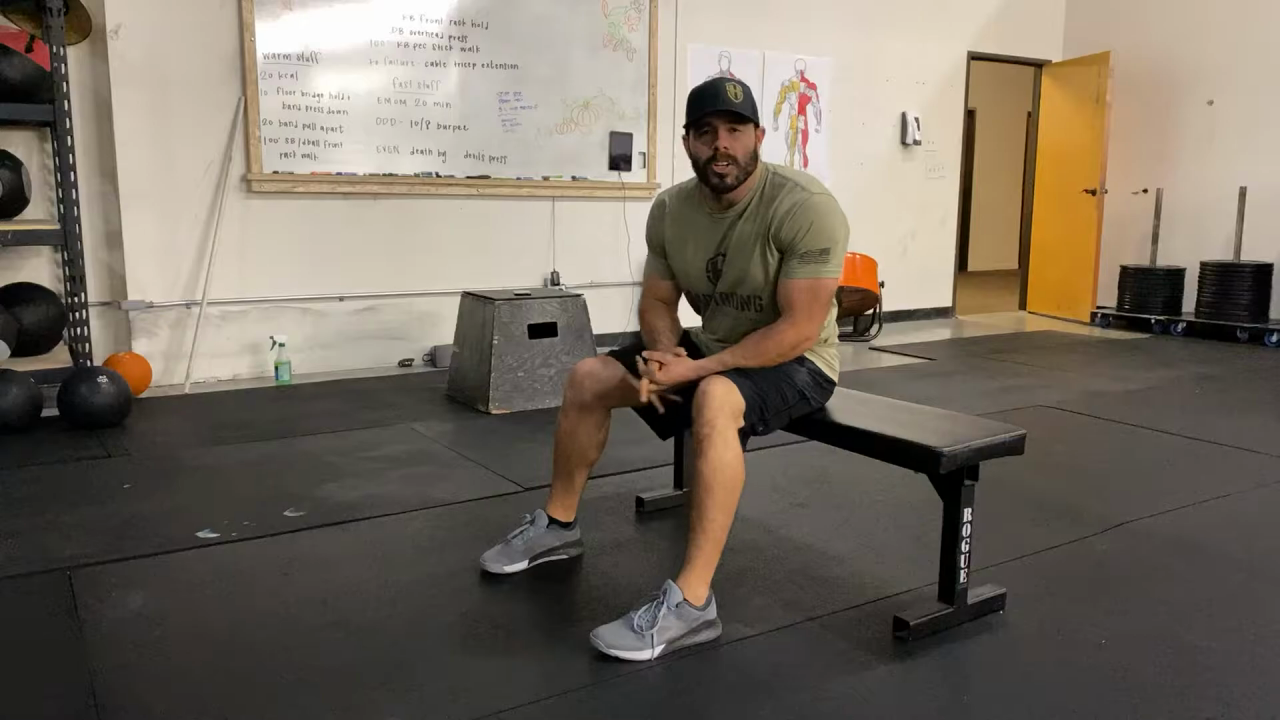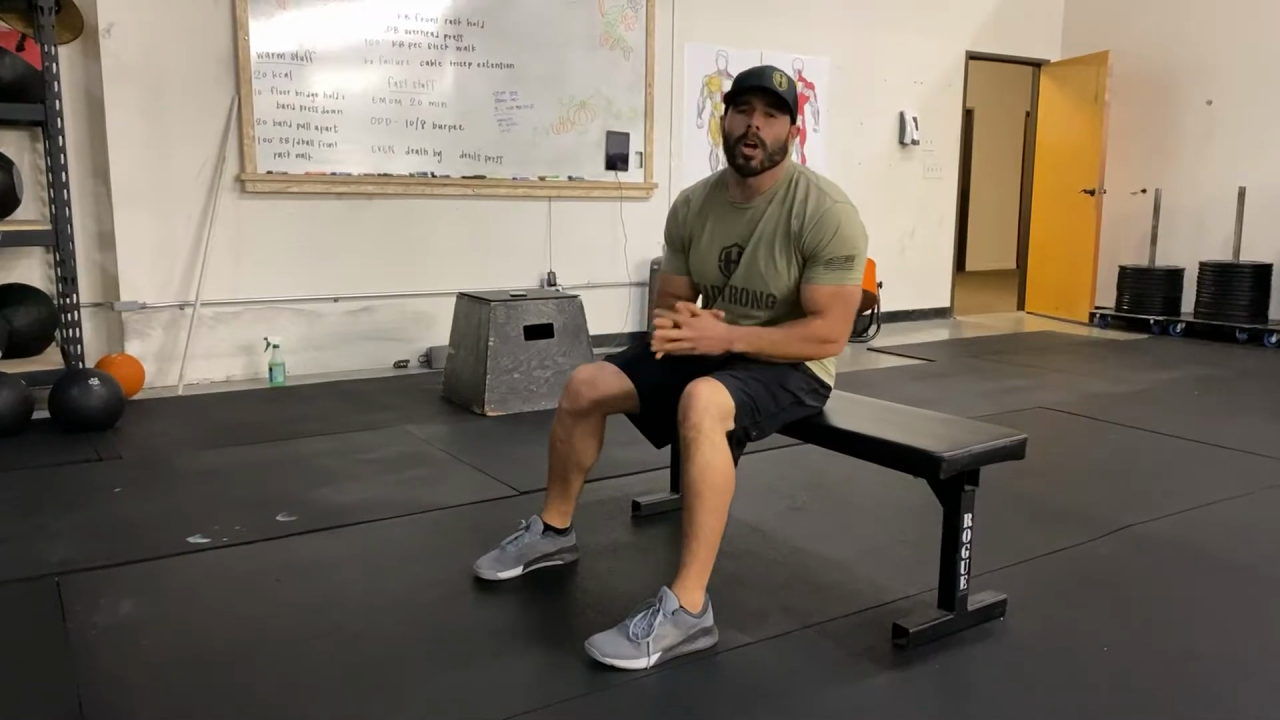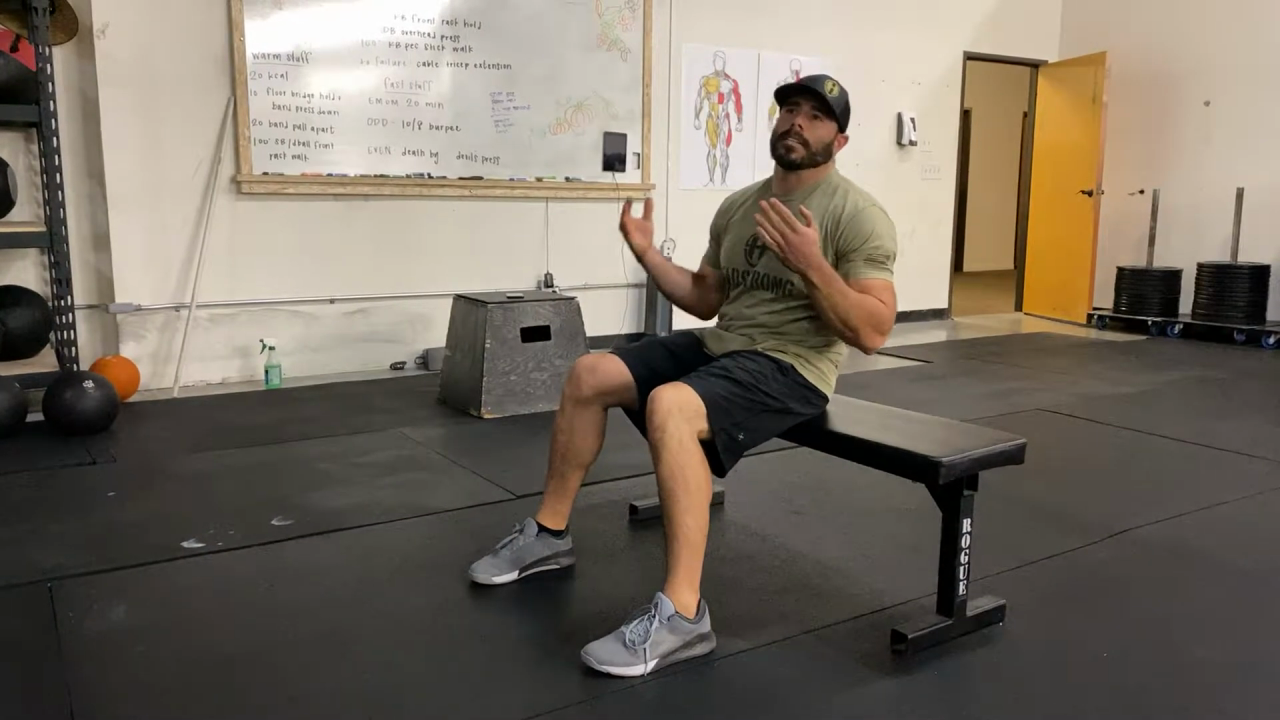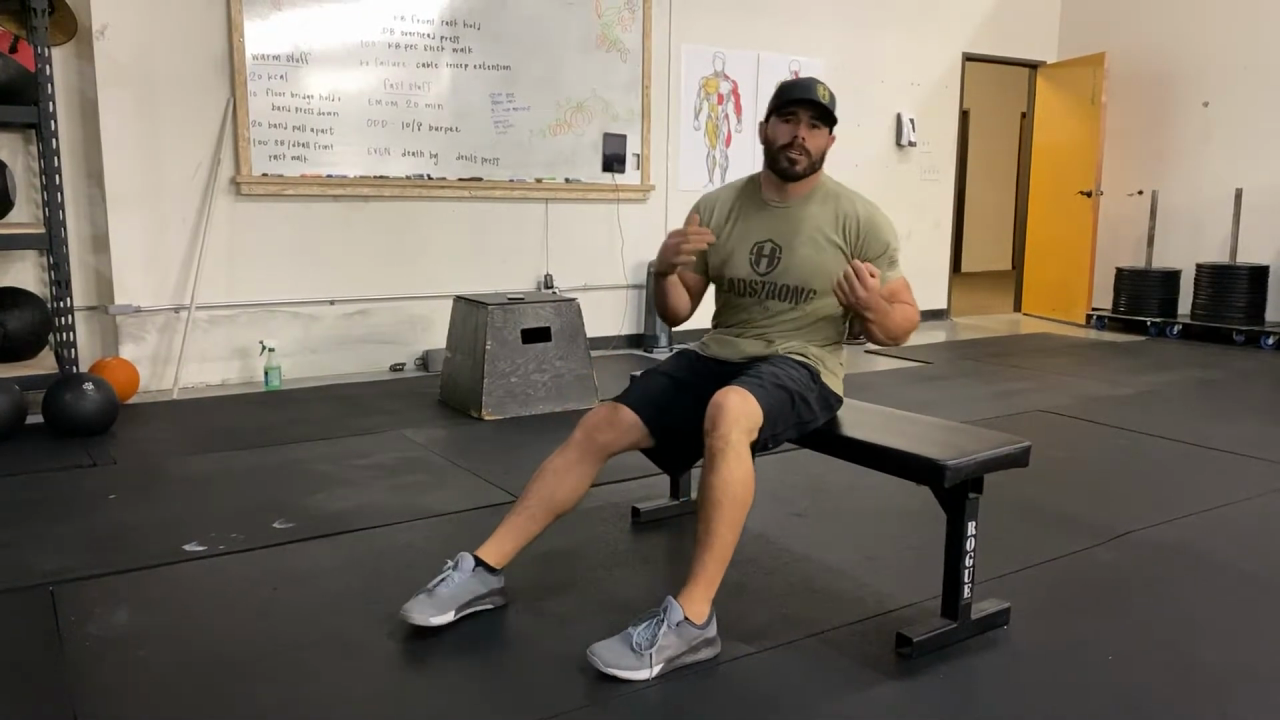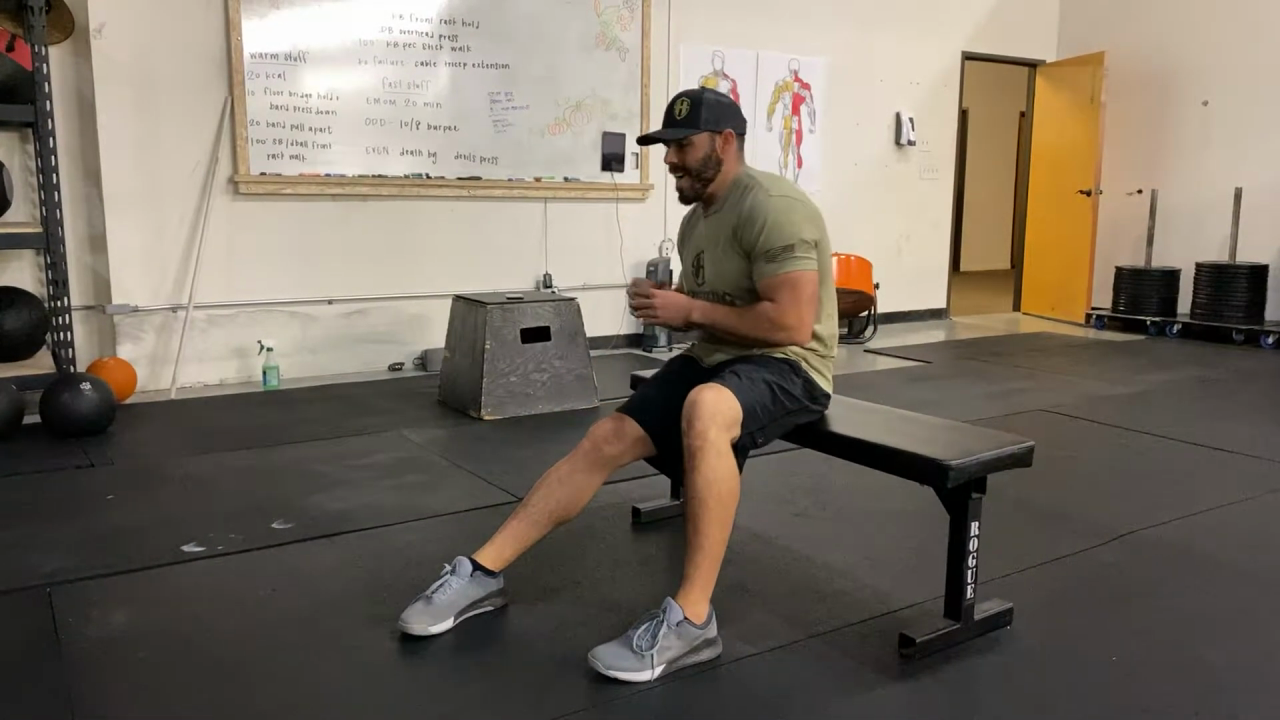
dt=1s
person 1, frame 1
left shoulder: (805, 207)
right shoulder: (671, 208)
left elbow: (799, 330)
right elbow: (657, 300)
left wrist: (697, 368)
right wrist: (666, 354)
left hip: (795, 361)
right hip: (714, 348)
left knee: (713, 400)
right knee: (588, 378)
left ankle: (691, 601)
right ankle: (559, 524)
person 1, frame 2
left shoulder: (825, 212)
right shoulder: (692, 204)
left elbow: (828, 335)
right elbow: (671, 300)
left wrist: (726, 337)
right wrist: (675, 324)
left hip: (791, 365)
right hip: (712, 347)
left knee: (701, 403)
right knee: (585, 386)
left ankle: (686, 608)
right ankle: (554, 531)
person 1, frame 3
left shoulder: (856, 215)
right shoulder: (738, 205)
left elbow: (872, 332)
right elbow: (705, 300)
left wrist: (811, 264)
right wrist: (648, 255)
left hip: (790, 367)
right hip: (721, 345)
left knee: (669, 408)
right knee: (588, 375)
left ankle: (681, 613)
right ankle: (549, 532)
person 1, frame 4
left shoulder: (858, 219)
right shoulder: (717, 206)
left elbow: (902, 325)
right elbow: (676, 312)
left wrist: (870, 306)
right wrist: (665, 271)
left hip: (800, 367)
right hip: (717, 355)
left knee: (726, 413)
right knee: (600, 427)
left ankle: (690, 619)
right ankle: (483, 569)
person 1, frame 5
left shoulder: (772, 208)
right shoulder: (695, 221)
left elbow: (791, 325)
left wrist: (689, 309)
right wrist: (663, 305)
left hip: (787, 366)
right hip: (713, 361)
left knee: (705, 410)
right knee: (604, 440)
left ankle: (690, 619)
right ankle: (480, 573)
